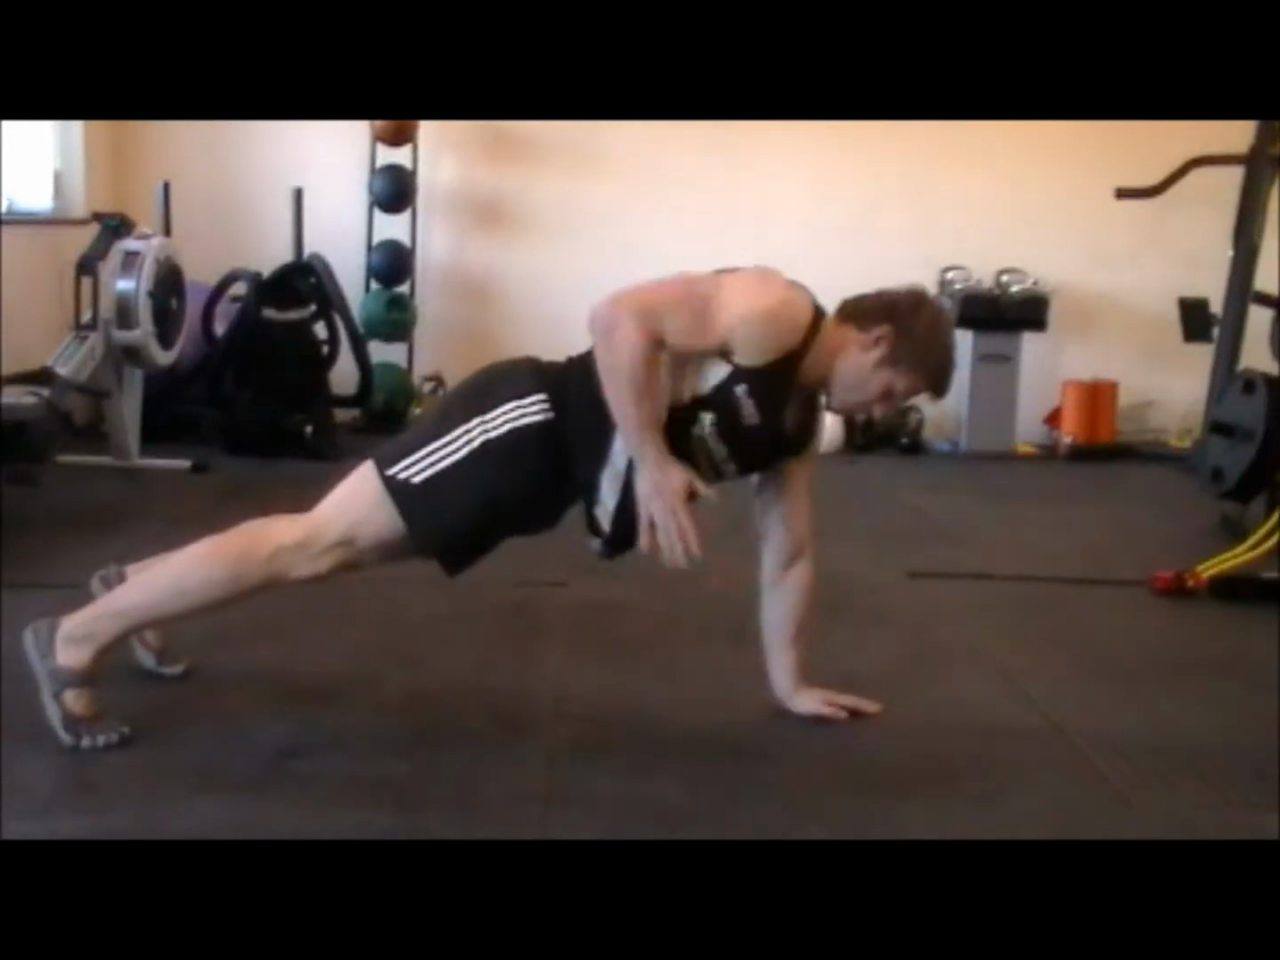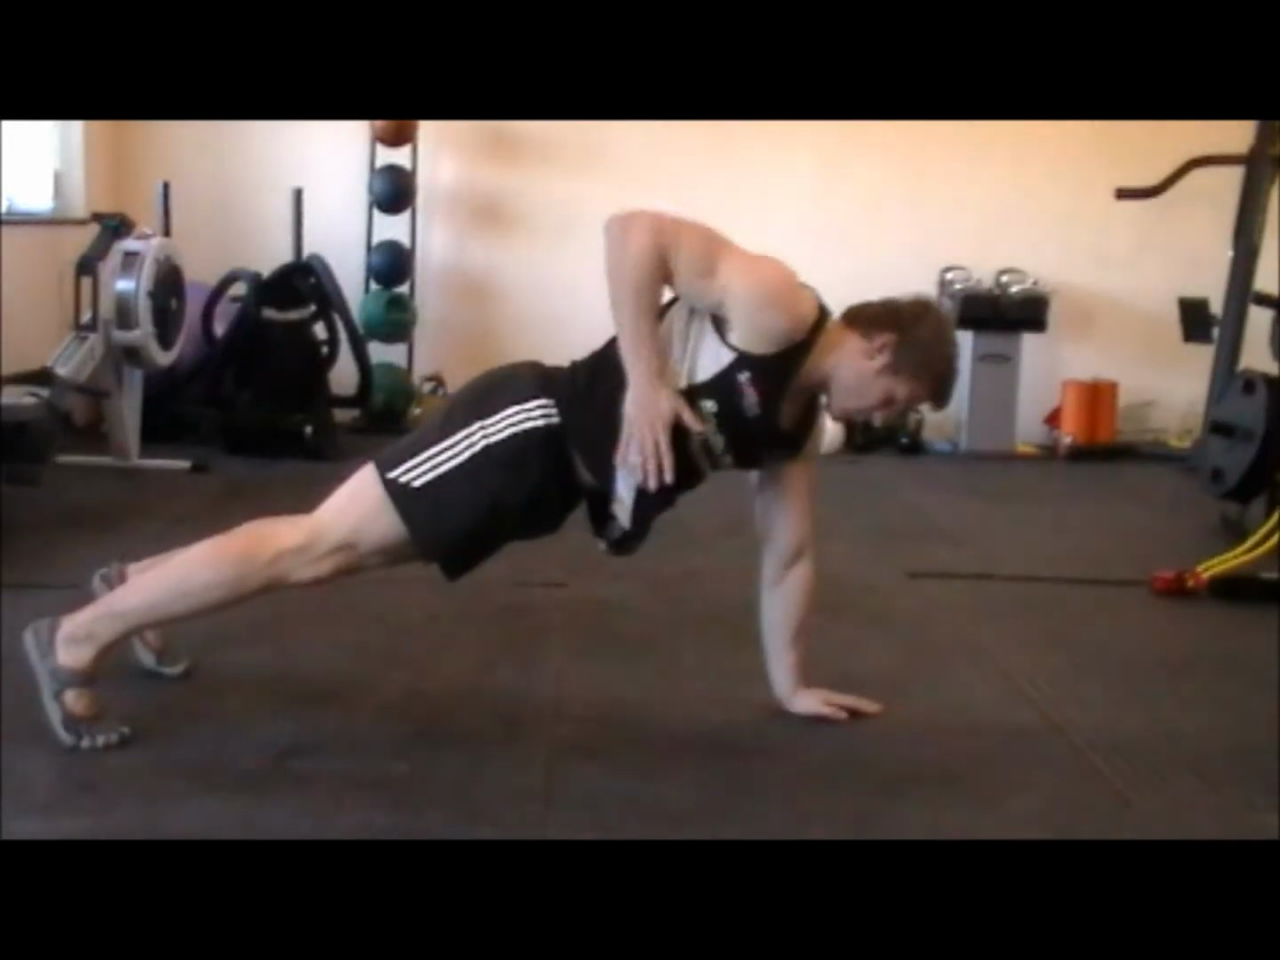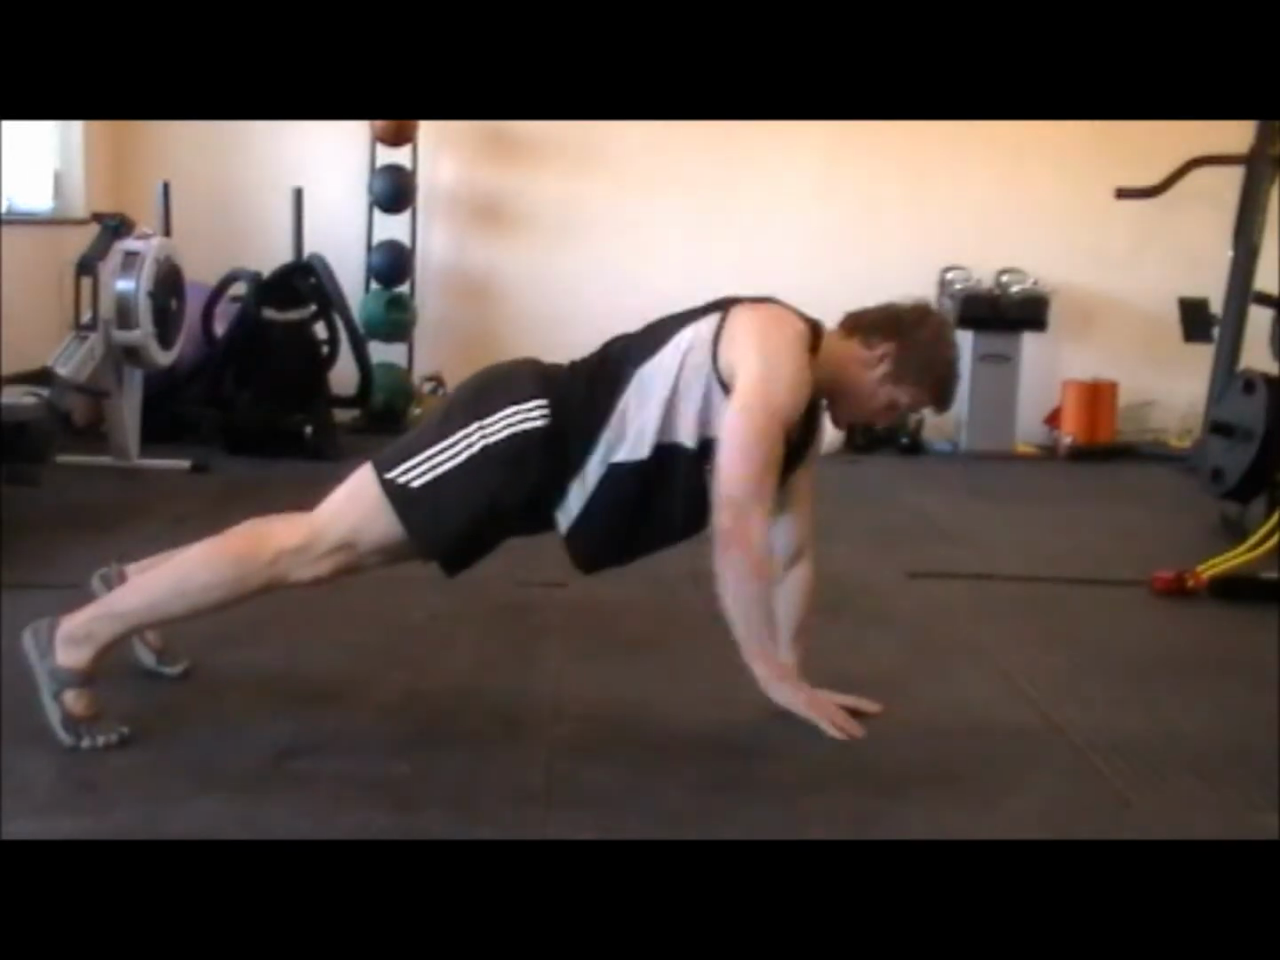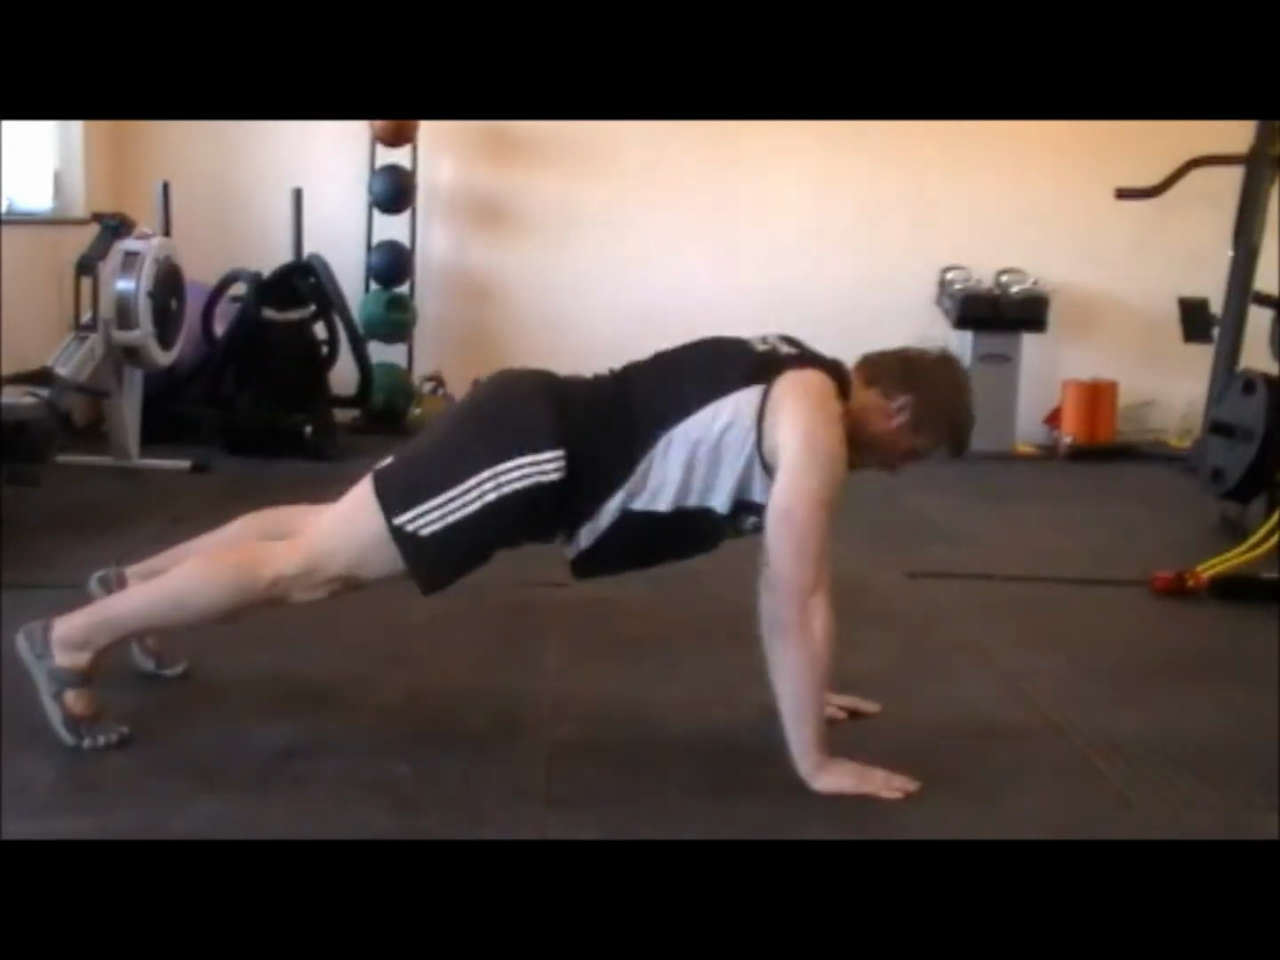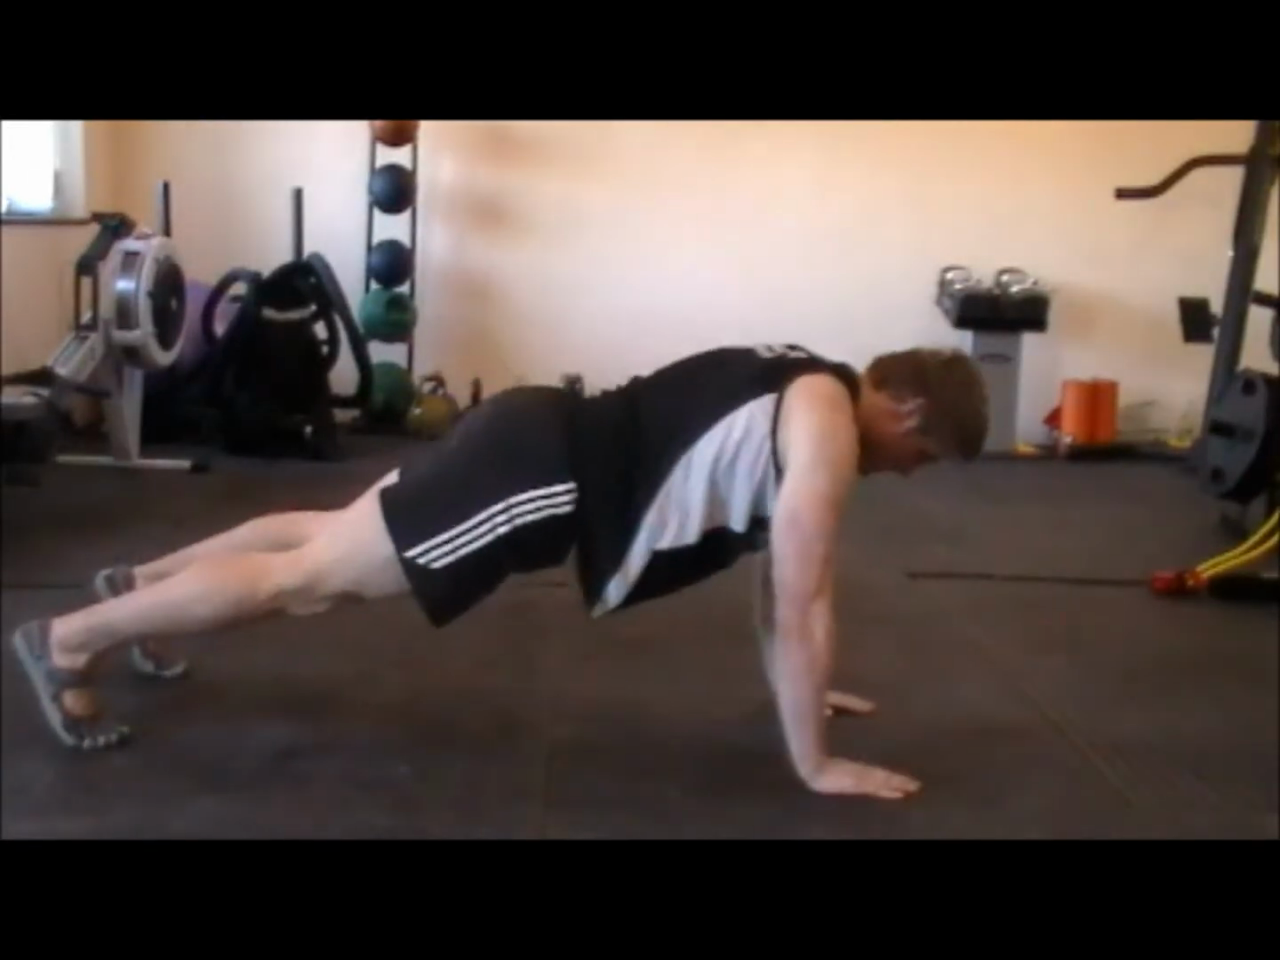
dt=0.3s
person 1, frame 1
left shoulder: (801, 417)
right shoulder: (774, 314)
left elbow: (787, 551)
right elbow: (619, 315)
left wrist: (788, 683)
right wrist: (656, 463)
left hip: (557, 475)
right hip: (525, 425)
left knee: (330, 543)
right knee: (314, 541)
left ankle: (129, 588)
right ankle: (71, 641)
person 1, frame 2
left shoulder: (801, 416)
right shoulder: (775, 305)
left elbow: (787, 552)
right elbow: (632, 230)
left wrist: (788, 684)
right wrist: (646, 380)
left hip: (556, 482)
right hip: (526, 430)
left knee: (336, 549)
right knee: (312, 547)
left ankle: (137, 583)
right ankle: (72, 640)
person 1, frame 3
left shoulder: (804, 406)
right shoulder: (778, 347)
left elbow: (785, 544)
right elbow: (734, 515)
left wrist: (789, 668)
right wrist: (774, 669)
left hip: (548, 472)
right hip: (519, 426)
left knee: (336, 548)
right knee: (311, 546)
left ankle: (135, 573)
right ankle: (71, 641)
person 1, frame 4
left shoulder: (804, 401)
right shoulder: (816, 420)
left elbow: (779, 573)
right elbow: (800, 597)
left wrist: (800, 692)
right wrist: (816, 762)
left hip: (541, 439)
right hip: (527, 450)
left knee: (323, 529)
right knee: (309, 564)
left ankle: (134, 581)
right ankle: (68, 642)
person 1, frame 5
left shoulder: (808, 396)
right shoulder: (830, 426)
left elbow: (765, 548)
right elbow: (801, 603)
left wrist: (793, 684)
right wrist: (816, 763)
left hip: (544, 443)
right hip: (543, 475)
left knee: (327, 534)
right knee: (308, 580)
left ankle: (138, 579)
right ankle: (66, 640)
